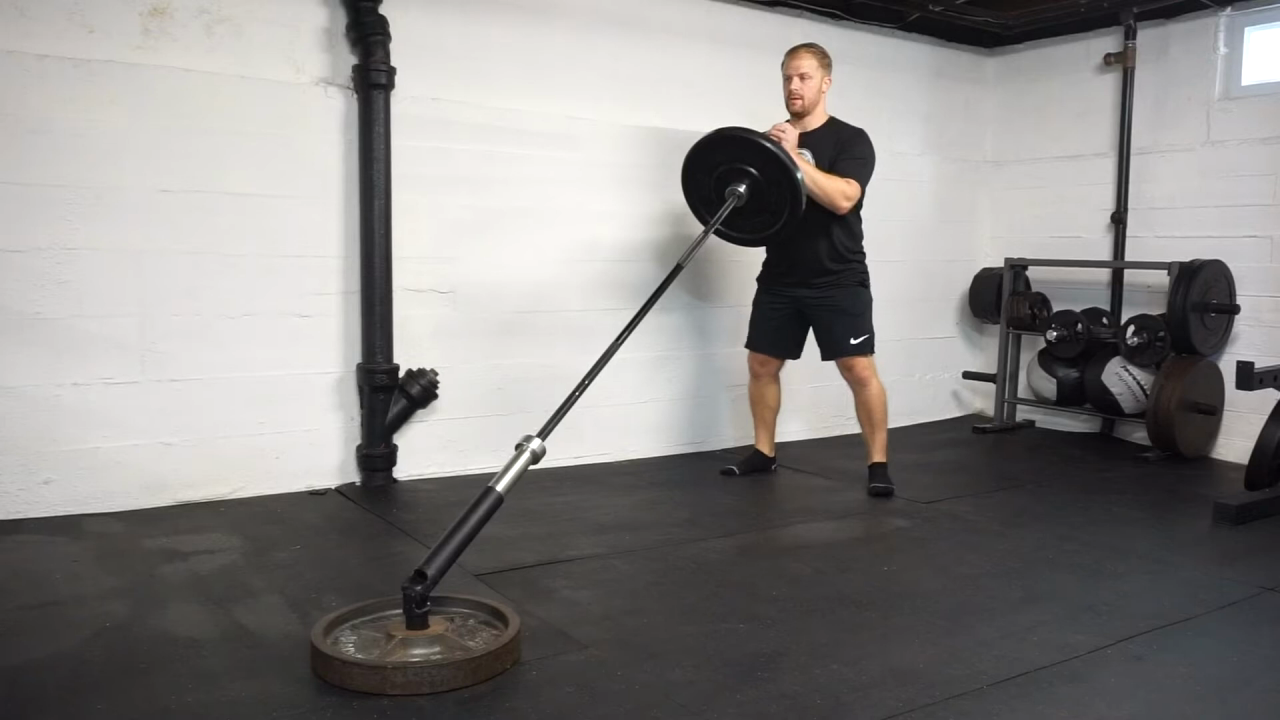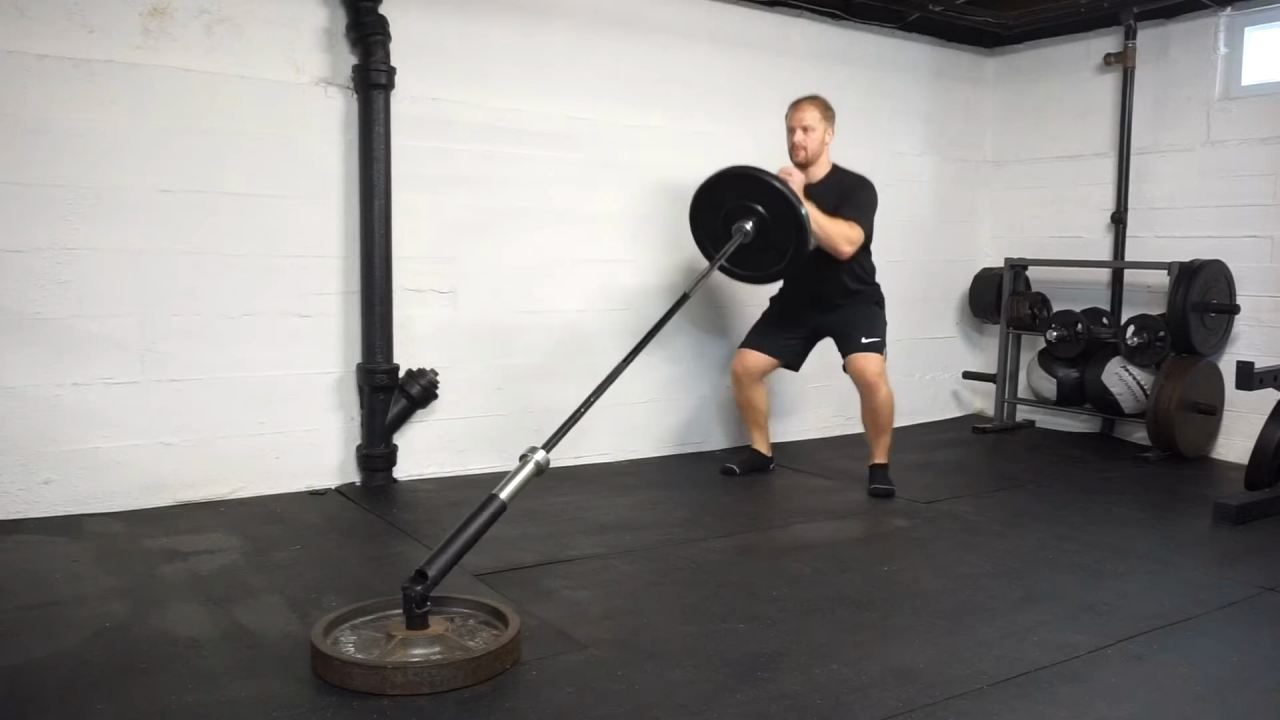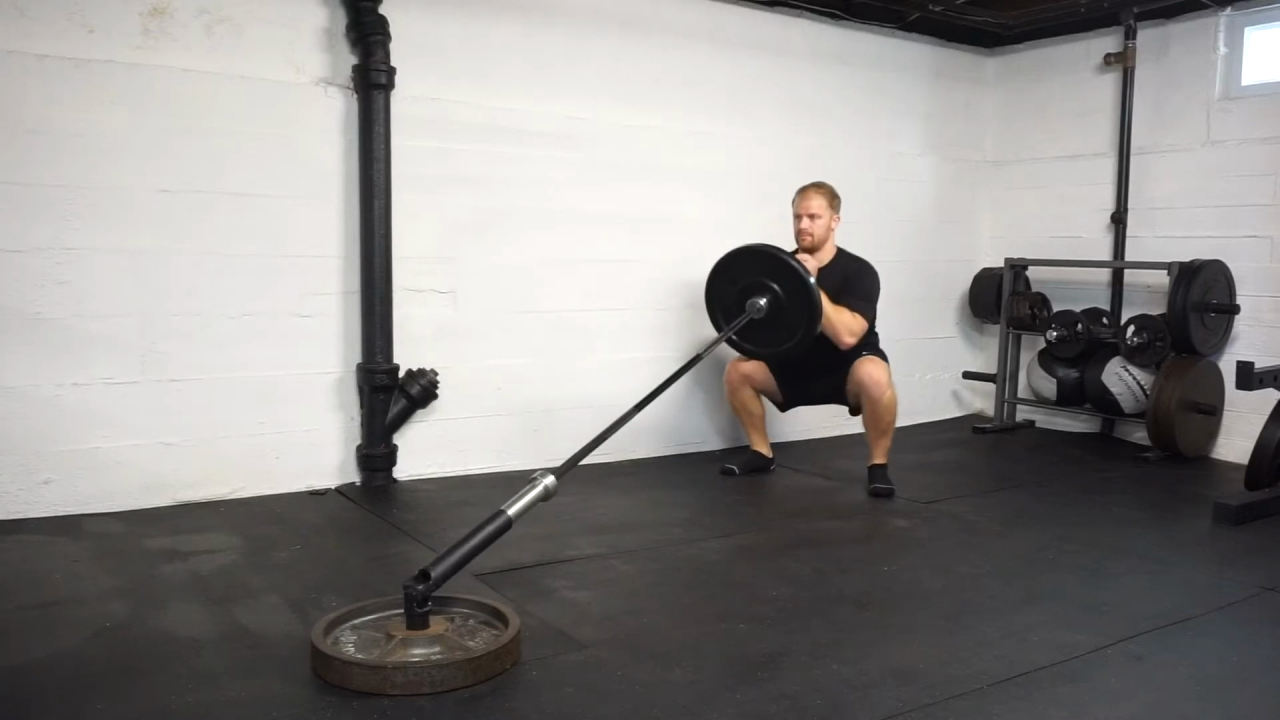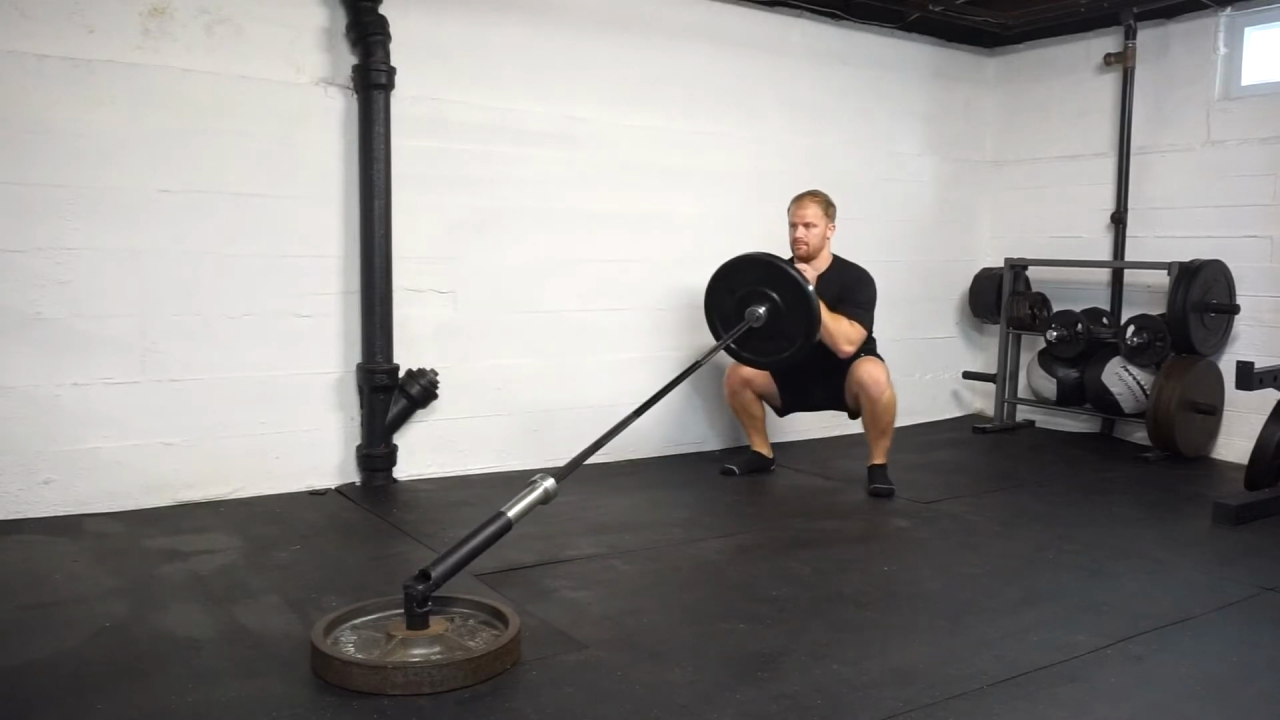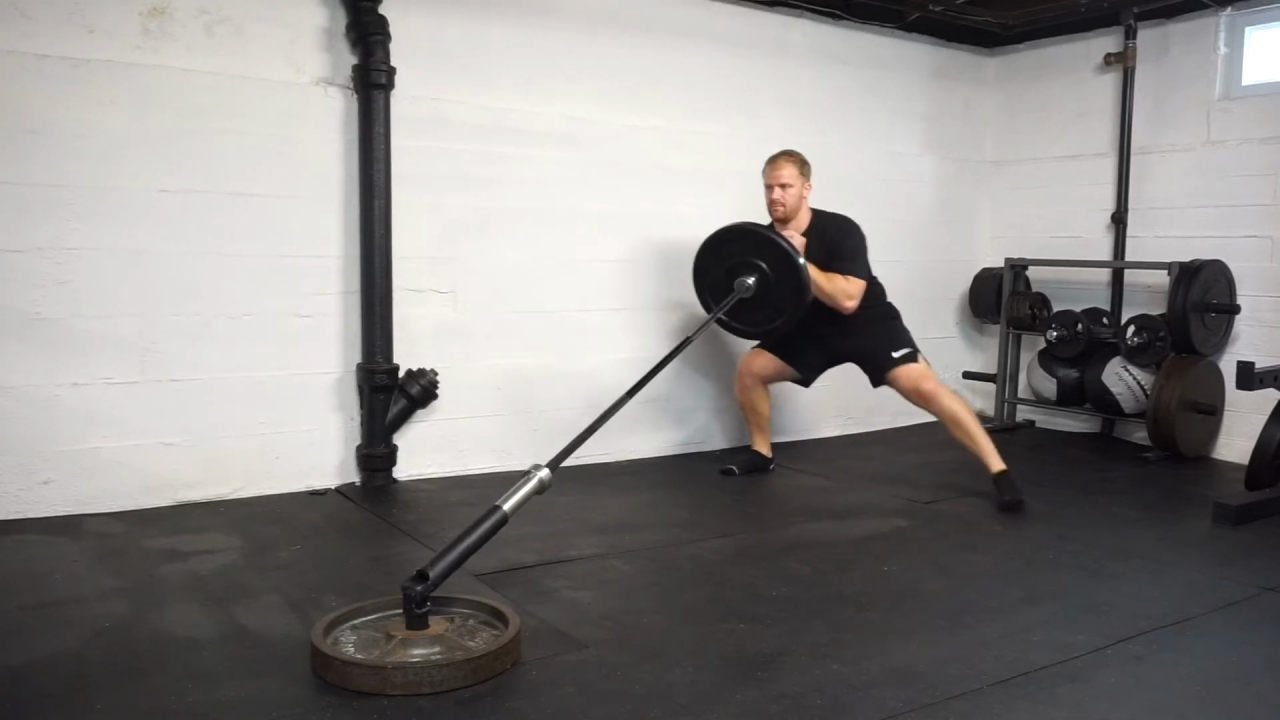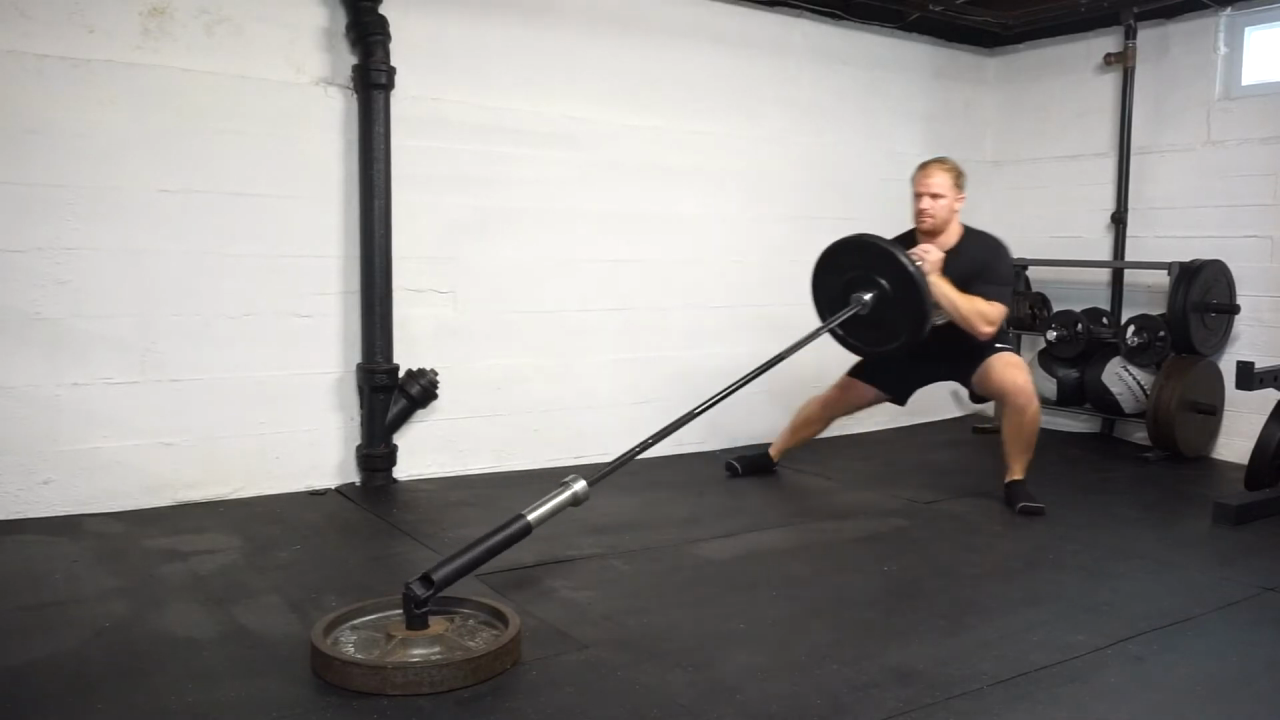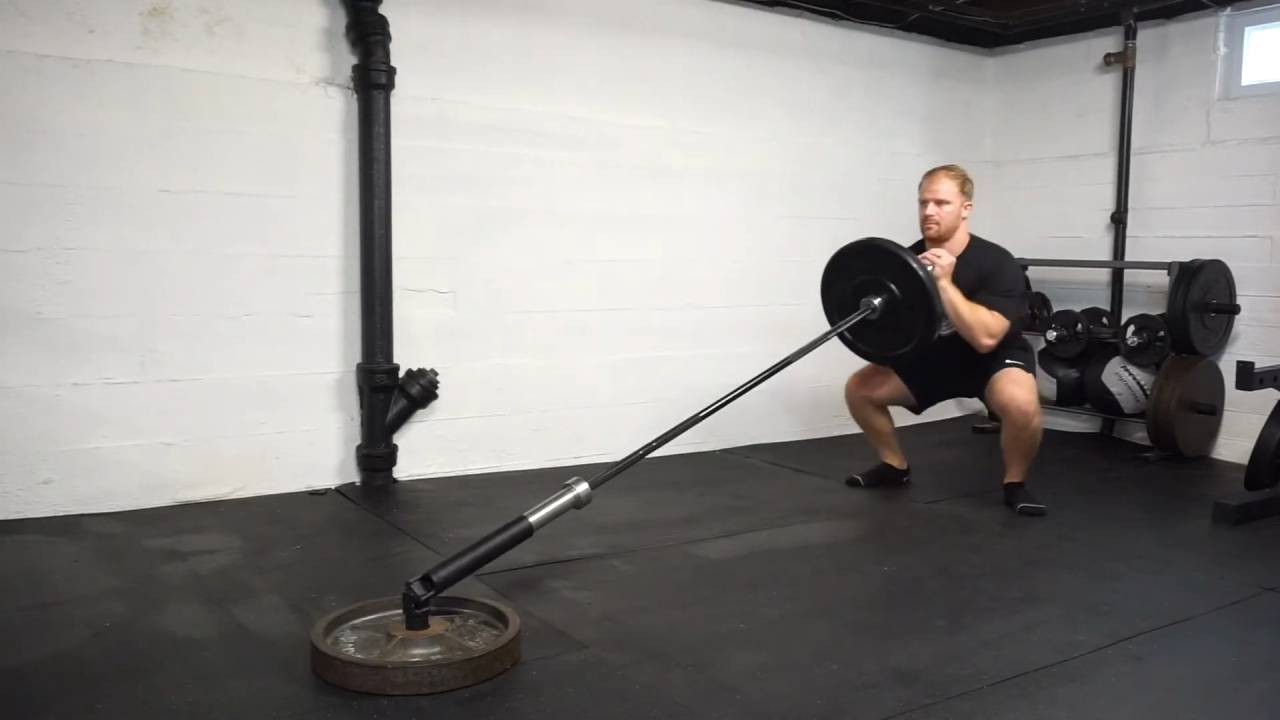
dt=0.7s
person 1, frame 1
left shoulder: (850, 139)
right shoulder: (770, 140)
left elbow: (843, 199)
left wrist: (794, 158)
left hip: (838, 279)
right hip: (780, 278)
left knee: (858, 370)
right knee: (761, 365)
left ankle: (878, 464)
right ankle: (764, 451)
person 1, frame 2
left shoulder: (854, 188)
left elbow: (844, 244)
left wrist: (800, 201)
left hip: (852, 301)
right hip: (796, 300)
left knee: (869, 373)
right knee: (744, 366)
left ankle: (879, 465)
right ankle: (760, 450)
person 1, frame 3
left shoulder: (858, 272)
left elbow: (847, 336)
left hip: (848, 367)
right hip: (800, 364)
left knee: (874, 377)
right knee: (738, 372)
left ankle: (878, 465)
right ankle: (761, 452)
person 1, frame 4
left shoulder: (854, 279)
left elbow: (846, 345)
left hip: (845, 375)
right hip: (798, 371)
left knee: (873, 377)
right knee: (738, 375)
left ankle: (878, 465)
right ankle: (761, 452)
person 1, frame 5
left shoulder: (839, 231)
left elbow: (848, 300)
left hip: (867, 322)
right hip: (811, 328)
left knee: (924, 387)
right knee: (749, 369)
left ankle: (999, 471)
right ankle: (760, 452)
person 1, frame 6
left shoulder: (989, 253)
right shoulder: (899, 251)
left elbow: (985, 326)
left wrist: (935, 279)
left hip: (974, 347)
right hip: (911, 344)
left knee: (1018, 387)
right knee: (836, 398)
left ankle: (1016, 481)
right ankle: (771, 456)
person 1, frame 7
left shoulder: (995, 264)
left elbow: (986, 337)
left wrist: (944, 283)
left hip: (995, 359)
right hip: (932, 357)
left knee: (1020, 404)
right knee: (860, 389)
left ankle: (1015, 483)
right ankle: (894, 465)
